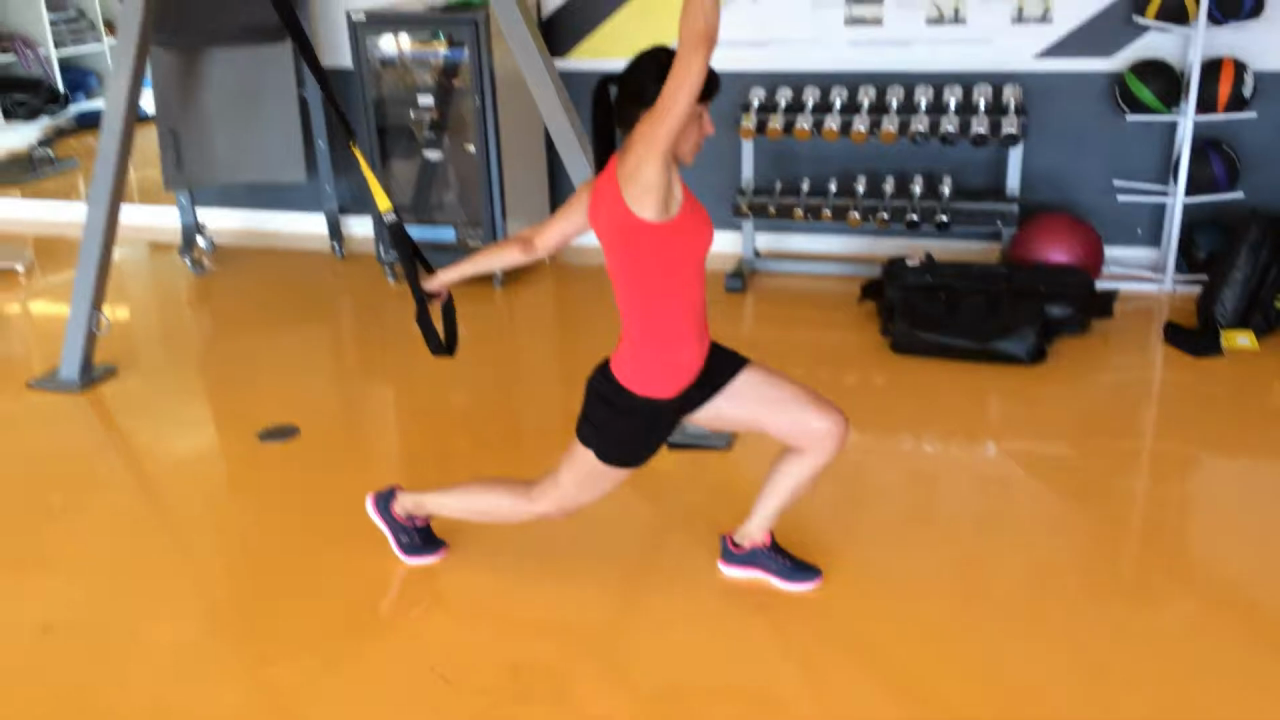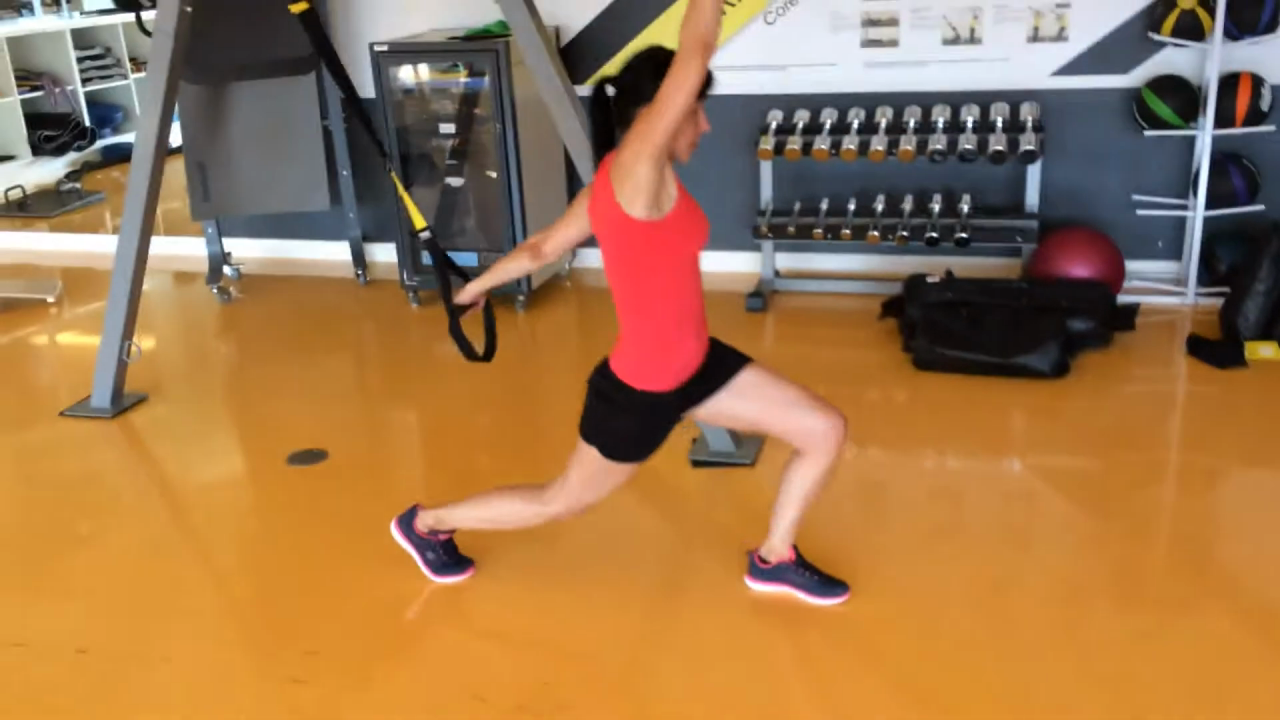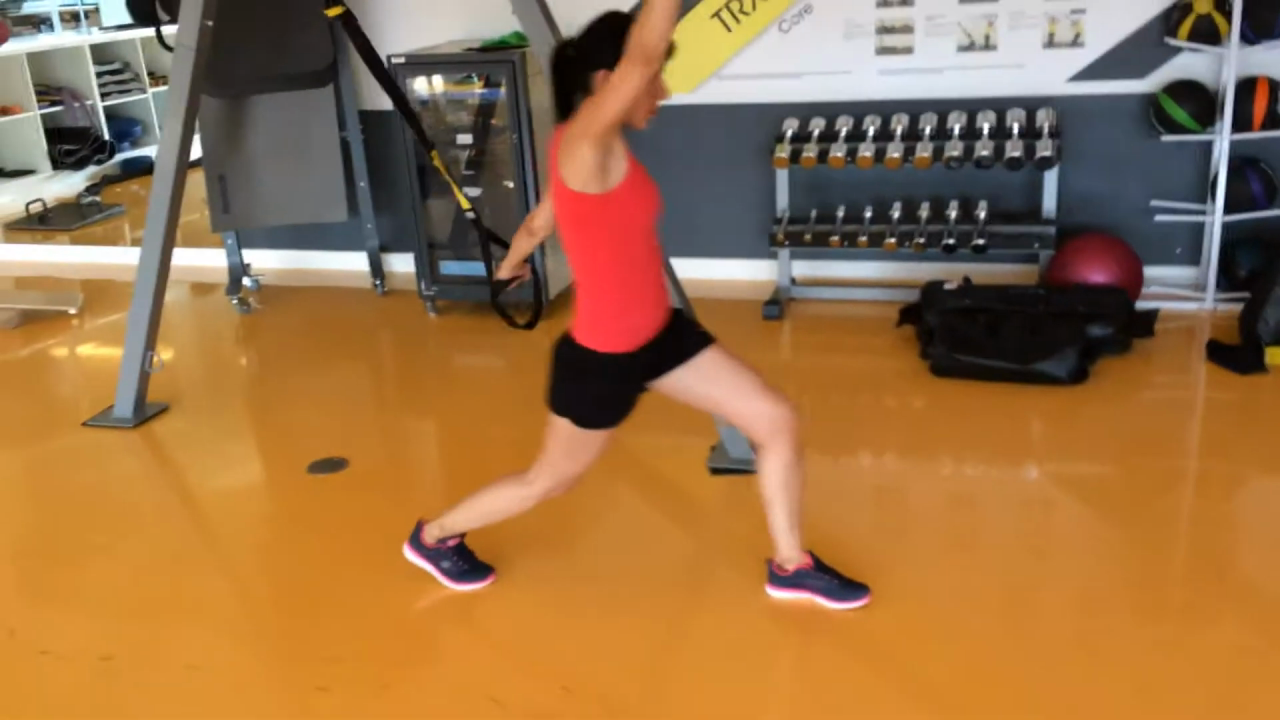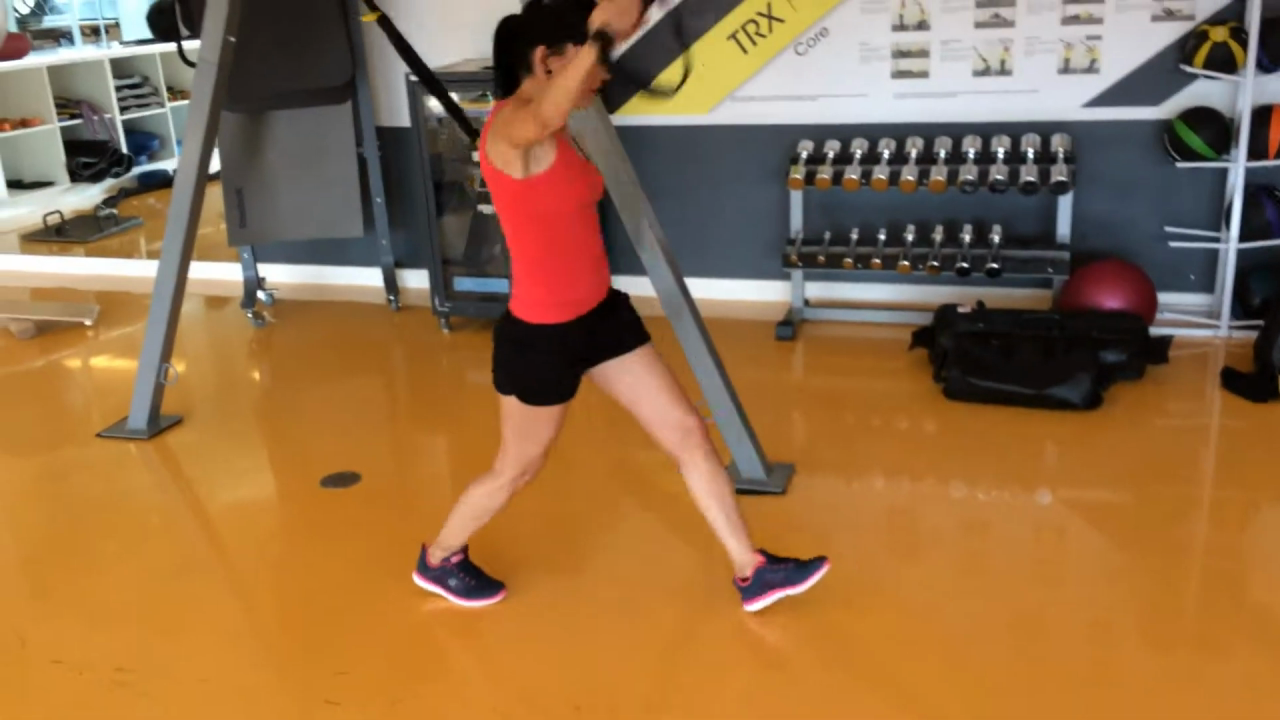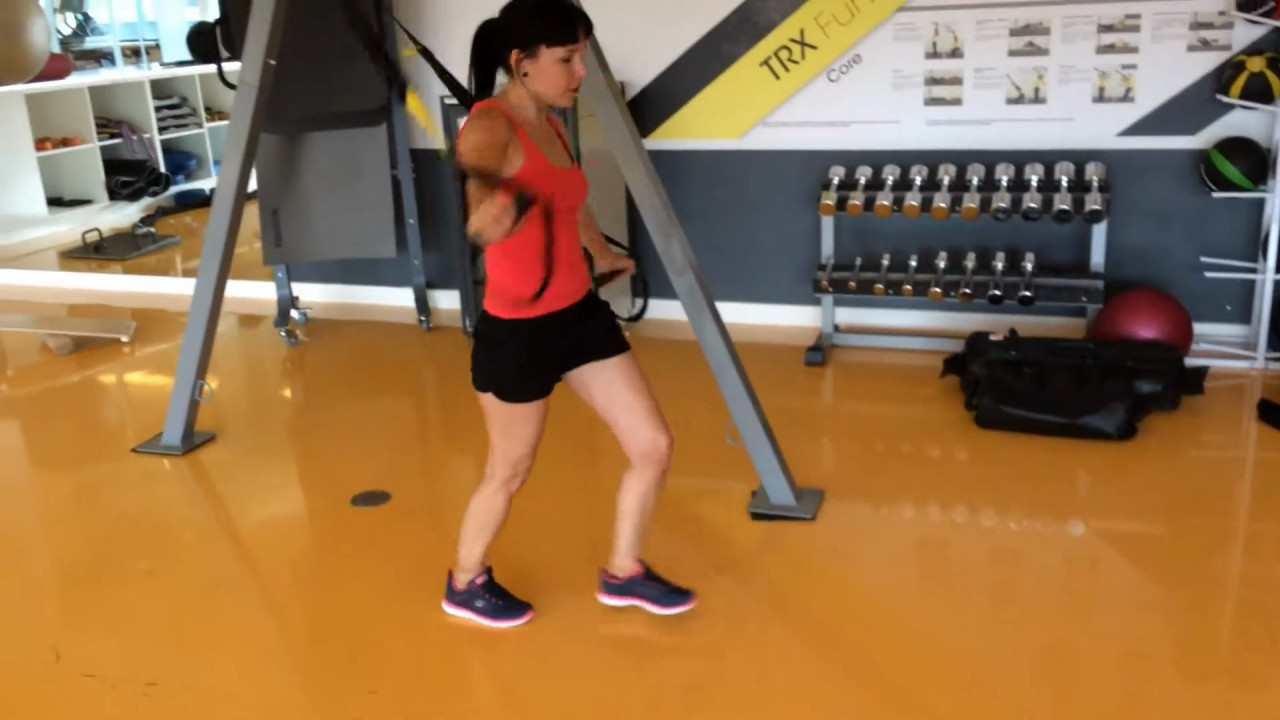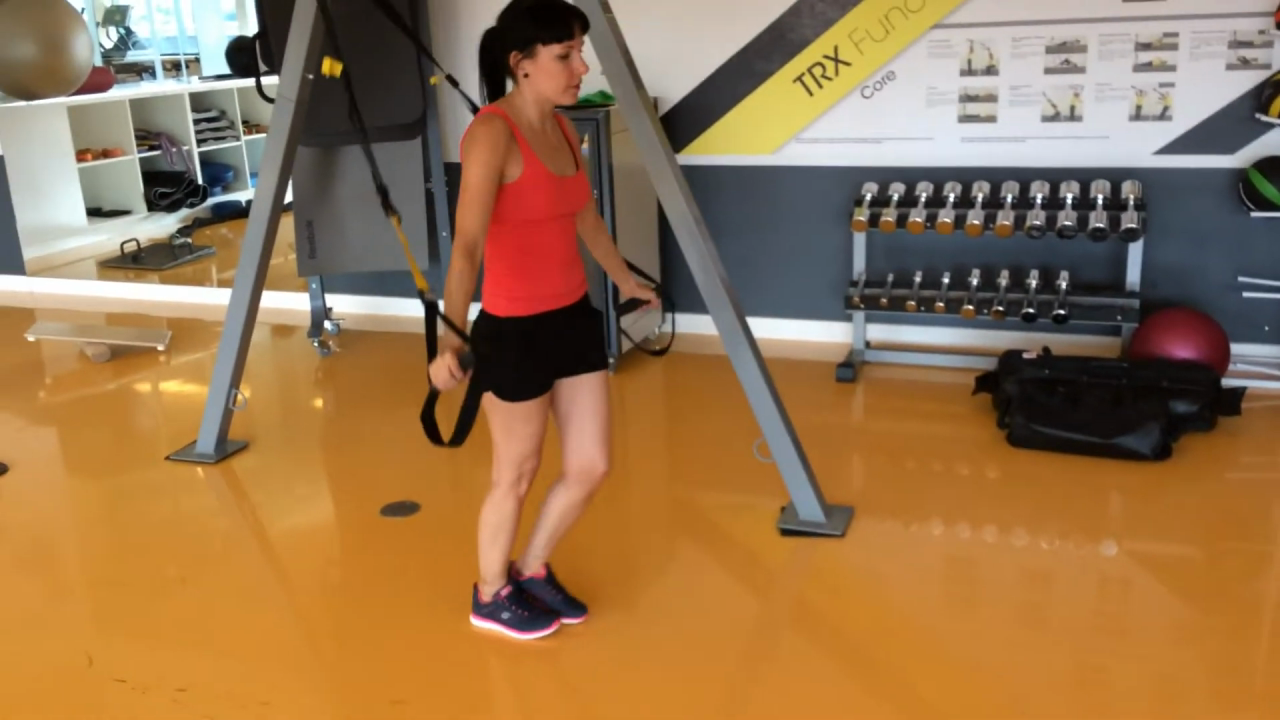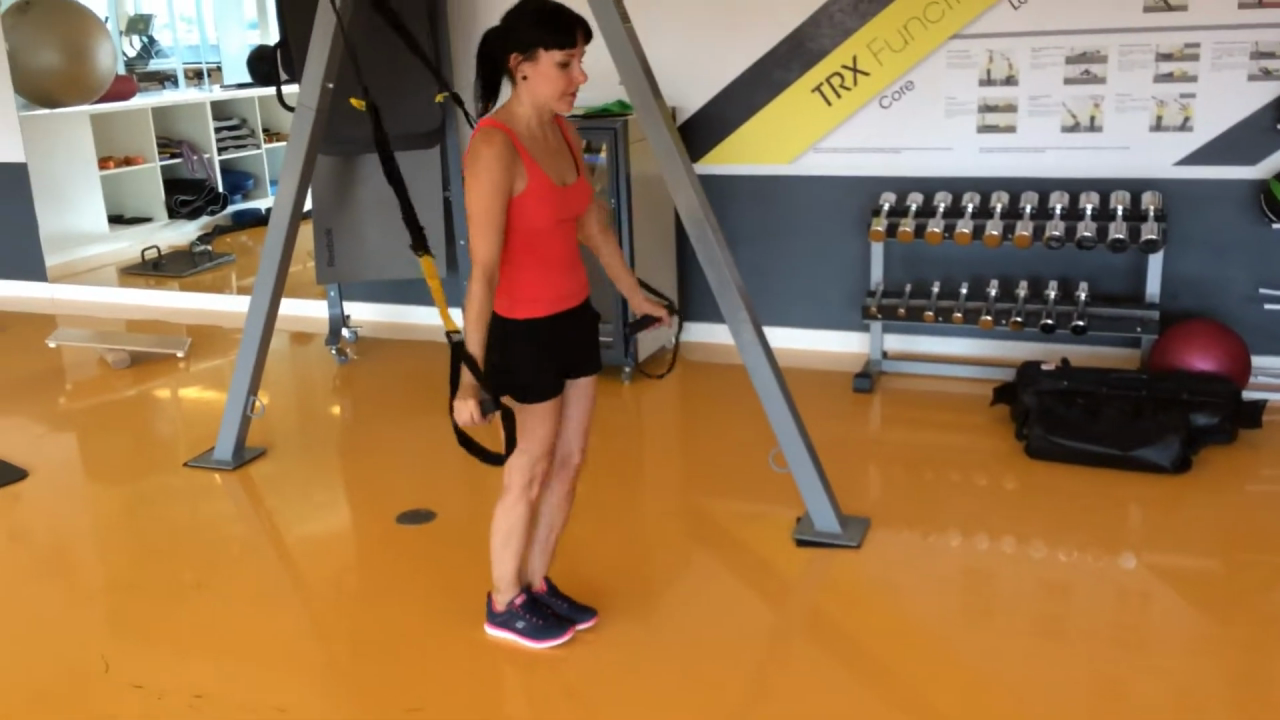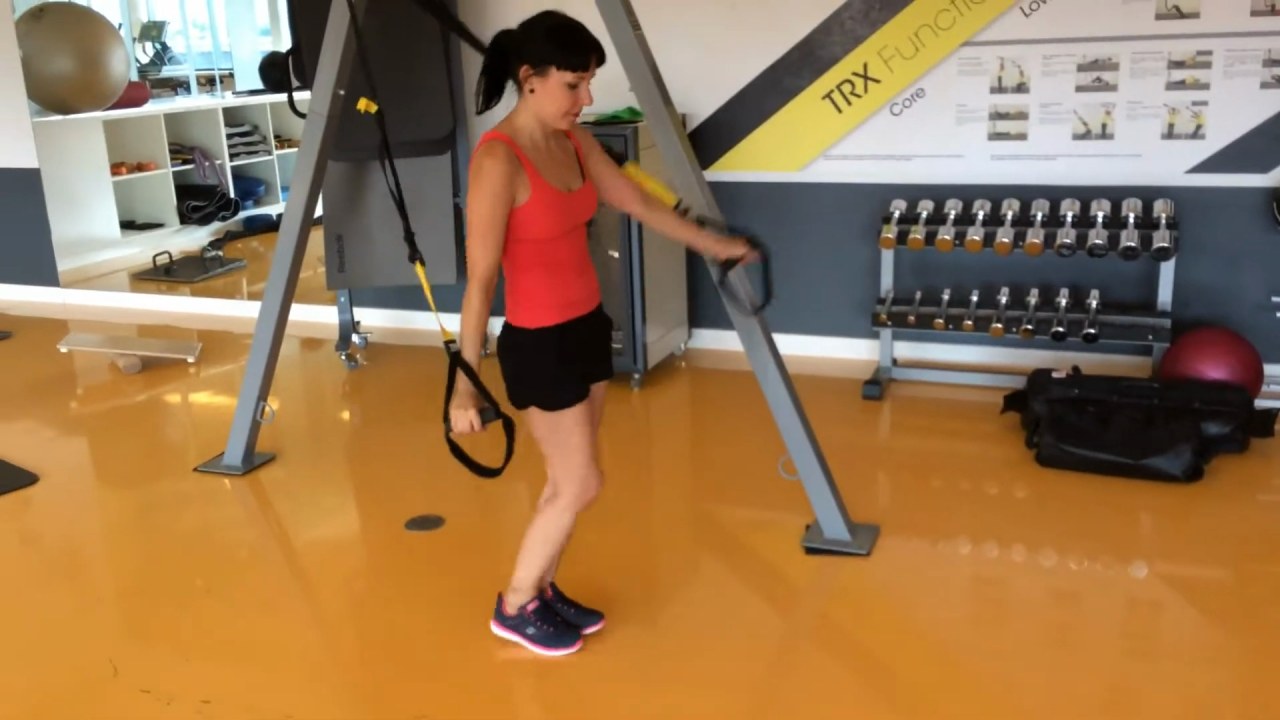
dt=0.2s
person 1, frame 1
left shoulder: (612, 185)
right shoulder: (641, 169)
left elbow: (530, 243)
right elbow: (697, 48)
left wrist: (449, 274)
left hip: (691, 367)
right hip: (641, 393)
left knee: (826, 429)
right knee: (549, 500)
left ankle: (749, 543)
right ankle: (403, 506)
person 1, frame 2
left shoulder: (613, 186)
right shoulder: (633, 168)
left elbow: (540, 248)
right elbow: (694, 53)
left wrist: (477, 284)
left hip: (692, 363)
right hip: (641, 390)
left knee: (824, 429)
right knee: (562, 500)
left ankle: (774, 557)
right ankle: (427, 524)
person 1, frame 3
left shoulder: (590, 154)
right shoulder: (584, 141)
left elbow: (541, 218)
right elbow: (641, 53)
left wrist: (513, 261)
left hip: (656, 331)
right hip: (603, 358)
left knee: (776, 421)
right knee: (549, 479)
left ankle: (791, 565)
right ankle: (434, 536)
person 1, frame 4
left shoulder: (542, 127)
right shoulder: (511, 128)
right elbow: (548, 106)
left hip: (599, 312)
right hip: (541, 333)
left knee: (688, 433)
right knee: (516, 470)
left ankle: (752, 569)
right ankle: (439, 560)
person 1, frame 5
left shoulder: (549, 126)
right shoulder: (489, 128)
right elbow: (477, 179)
left wrist: (602, 252)
right wrist: (490, 203)
left hip: (580, 315)
right hip: (517, 331)
left knee: (654, 445)
right knee: (509, 473)
left ankle: (624, 571)
right ankle: (466, 584)
person 1, frame 6
left shoulder: (562, 127)
right shoulder: (492, 134)
right elbow: (468, 239)
left wrist: (624, 278)
right wrist: (450, 335)
left hip: (574, 318)
right hip: (514, 331)
left knee: (590, 469)
right knee: (515, 476)
left ankle: (531, 572)
right ankle: (491, 596)
person 1, frame 7
left shoulder: (561, 130)
right shoulder: (494, 146)
left elbow: (592, 223)
right elbow: (484, 268)
left wrist: (635, 294)
right wrist: (471, 378)
left hip: (575, 322)
right hip: (523, 335)
left knee: (565, 469)
right knee: (526, 480)
left ankle: (536, 586)
right ankle: (504, 605)
person 1, frame 8
left shoulder: (571, 140)
right shoulder: (496, 159)
left elbow: (633, 200)
right elbow: (480, 278)
left wrist: (710, 244)
right wrist: (466, 384)
left hip: (586, 328)
right hip: (539, 344)
left knee: (572, 480)
right knee: (577, 487)
left ankle: (542, 593)
right ankle: (515, 606)
